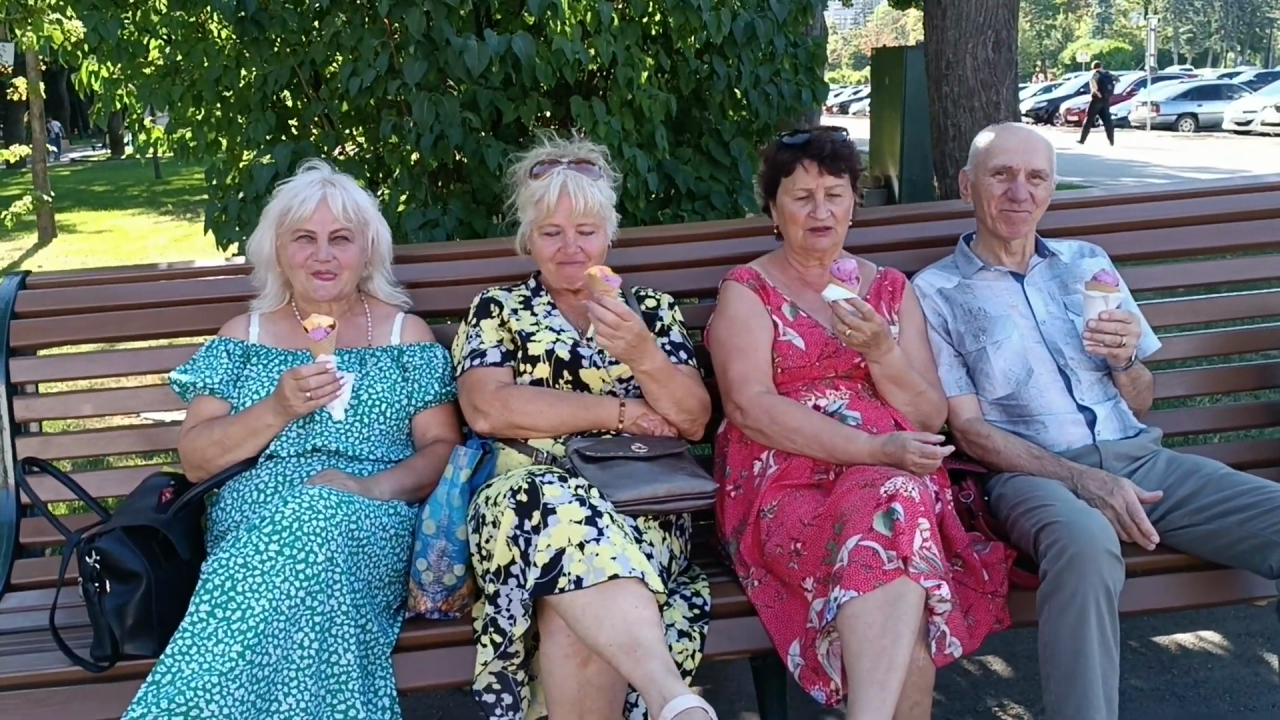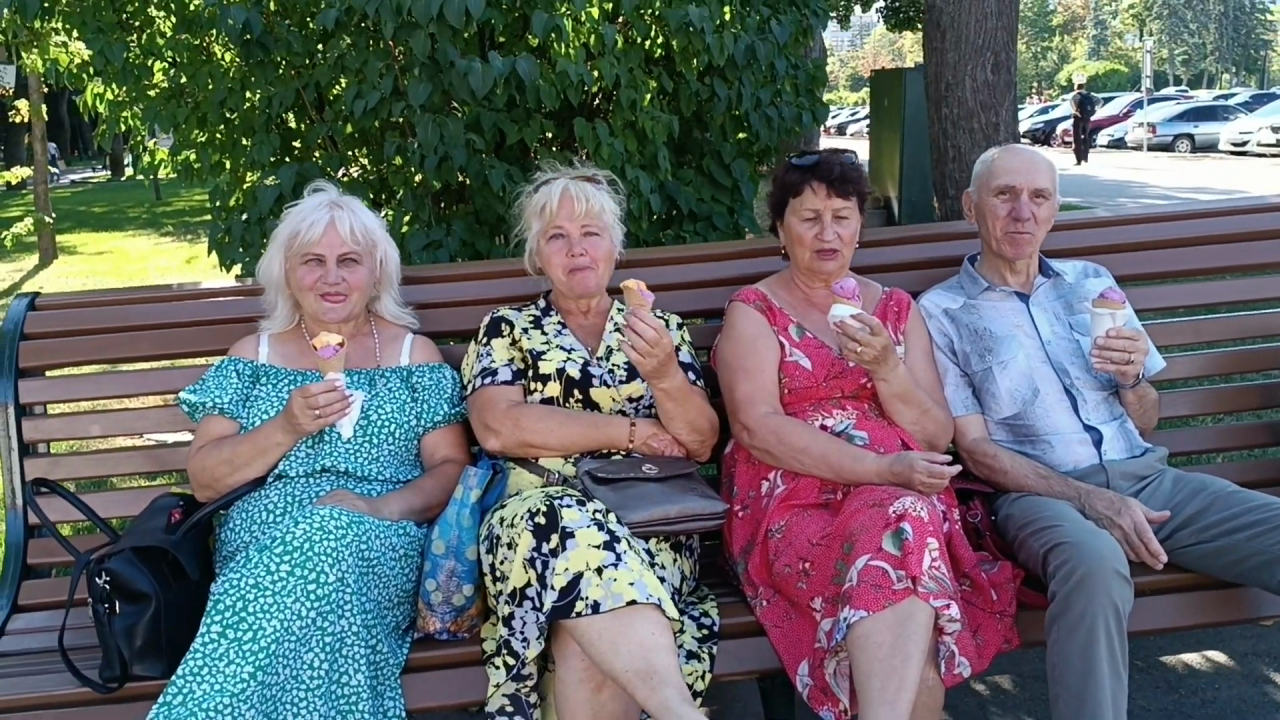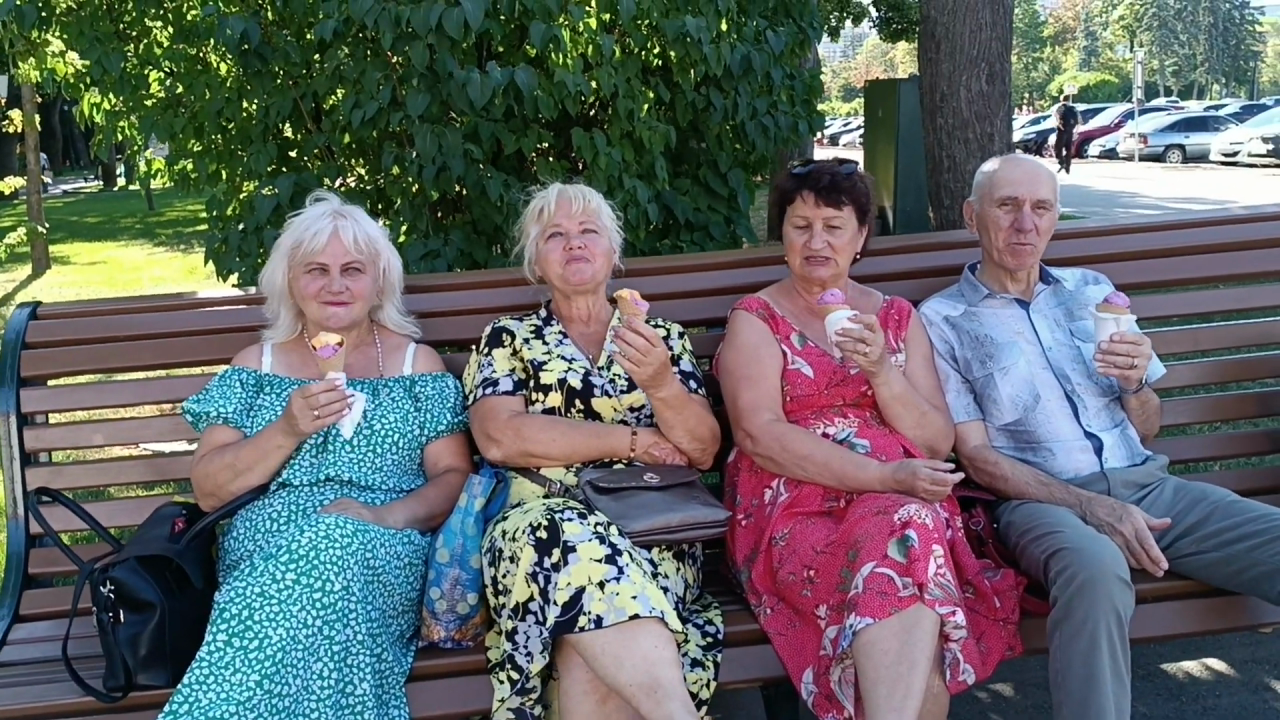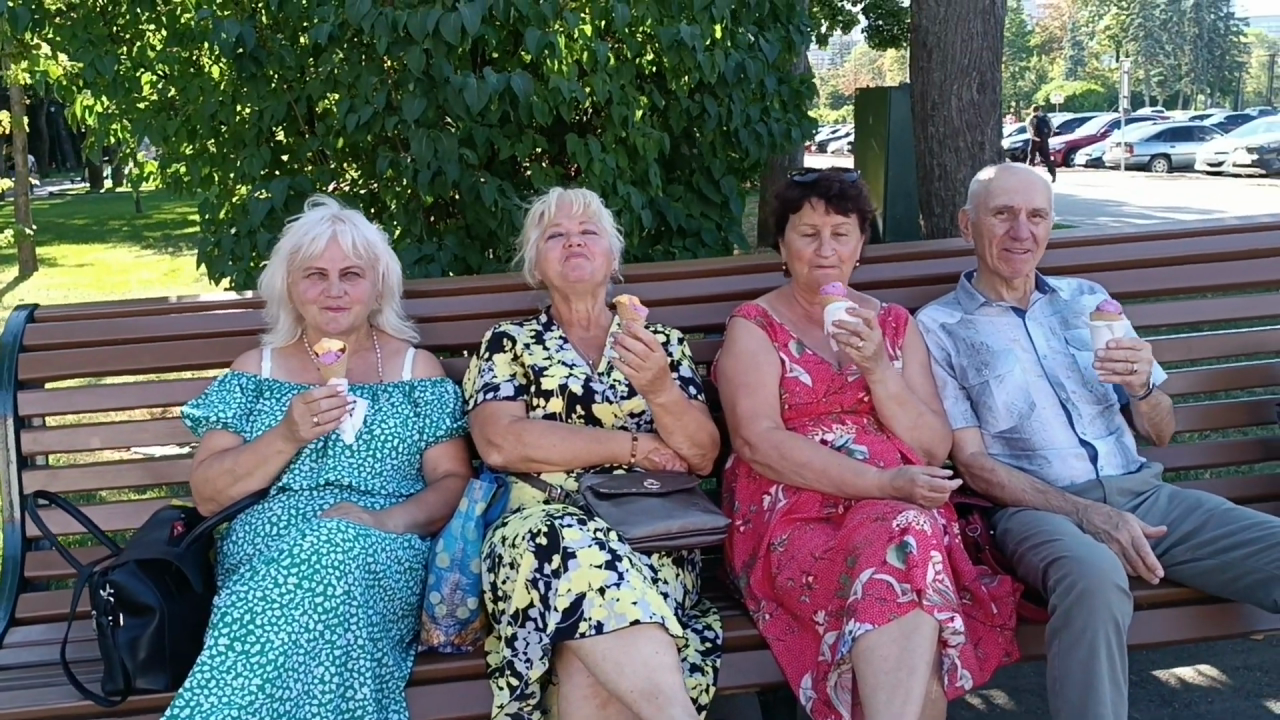
dt=0.4s
person 1, frame 1
left shoulder: (1088, 261)
right shoulder: (936, 291)
left elbow: (1140, 403)
right elbow: (969, 430)
left wrist: (1125, 361)
right wrist: (1084, 479)
left hip: (1139, 457)
right hip: (1034, 472)
right knee: (1086, 542)
person 1, frame 2
left shoulder: (1091, 281)
right shoulder: (941, 312)
right elbow: (976, 448)
left wrist: (1131, 379)
right wrist: (1088, 498)
left hip: (1146, 476)
right hip: (1041, 492)
right knee: (1095, 562)
person 1, frame 3
left shoulder: (1092, 289)
right shoulder: (943, 320)
left elbow: (1146, 430)
right elbow: (977, 455)
left wrist: (1136, 384)
right wrist: (1090, 505)
left hip: (1148, 484)
right hip: (1042, 499)
right knee: (1096, 568)
person 1, frame 4
left shoulder: (1087, 298)
right shoulder: (939, 327)
left elbow: (1159, 434)
right elbow: (973, 461)
left wrist: (1142, 387)
right wrist: (1087, 513)
left hip: (1141, 491)
right hip: (1038, 507)
right knee: (1094, 577)
person 2, frame 1
left shoulder: (891, 287)
right shoulder: (747, 290)
left elbow: (929, 416)
right elbow: (751, 408)
left wrist: (880, 350)
right wrist: (875, 449)
left hip: (890, 472)
right hip: (784, 480)
left knee: (892, 505)
right knee: (892, 520)
person 2, frame 2
left shoulder: (896, 307)
right shoulder: (754, 311)
left elbow: (936, 436)
right elbow: (758, 428)
left wrist: (886, 368)
right wrist: (882, 467)
left hip: (898, 493)
right hip: (792, 500)
left knee: (903, 526)
right knee: (900, 545)
person 2, frame 3
left shoulder: (897, 315)
right shoulder: (756, 319)
left elbow: (937, 444)
right elbow: (761, 436)
left wrist: (881, 371)
right wrist: (885, 475)
left hip: (900, 499)
right hip: (795, 508)
left knee: (907, 531)
right knee: (903, 554)
person 2, frame 4
left shoulder: (894, 322)
right shoulder: (753, 325)
left elbow: (934, 449)
right elbow: (758, 443)
left wrist: (878, 369)
right wrist: (882, 482)
left hip: (898, 506)
right hip: (793, 513)
left knee: (904, 538)
right knee: (903, 558)
person 3, frame 1
left shoulder: (652, 308)
right shoulder: (496, 309)
left elbow: (694, 421)
right elbow: (487, 410)
left wrist: (643, 357)
right wrist: (621, 412)
right hip: (531, 497)
left knee: (579, 611)
right knee: (557, 512)
person 3, frame 2
left shoulder: (661, 326)
right shoulder: (507, 328)
left elbow: (701, 442)
right elbow: (498, 429)
left wrist: (663, 375)
right wrist: (631, 431)
right hip: (543, 516)
right knee: (573, 536)
person 3, frame 3
left shoulder: (662, 335)
right shoulder: (508, 337)
left elbow: (703, 450)
right elbow: (500, 438)
left wrist: (659, 383)
right wrist: (634, 440)
right hip: (545, 524)
left knee: (595, 642)
right knee: (572, 548)
person 3, frame 4
left shoulder: (662, 341)
right shoulder: (508, 342)
left elbow: (702, 456)
right elbow: (500, 444)
left wrist: (659, 389)
right wrist: (634, 445)
right hip: (544, 530)
right knee: (574, 552)
person 4, frame 1
left shoulder: (405, 333)
right shoulder: (244, 335)
left elbow: (444, 447)
right elbow: (195, 460)
left wrist: (374, 487)
right wrist: (278, 409)
left hip: (369, 524)
right hip: (255, 522)
left knee: (319, 517)
person 4, frame 2
left shoulder: (415, 353)
right shoulder: (252, 355)
left elbow: (452, 468)
right elbow: (204, 481)
left wrist: (383, 507)
right wrist: (286, 428)
left hip: (378, 544)
right hip: (265, 540)
left knee: (332, 536)
right knee: (311, 552)
person 4, frame 3
left shoulder: (417, 363)
right shoulder: (256, 365)
left elbow: (455, 478)
right elbow: (208, 491)
left wrist: (387, 516)
right wrist: (288, 430)
left hip: (381, 553)
right hip: (266, 549)
left knee: (337, 545)
right knee: (323, 556)
person 4, frame 4
left shoulder: (416, 367)
right shoulder: (254, 370)
left elbow: (454, 483)
right elbow: (206, 495)
left wrist: (386, 521)
right wrist: (288, 436)
left hip: (380, 558)
right hip: (265, 555)
left knee: (340, 550)
